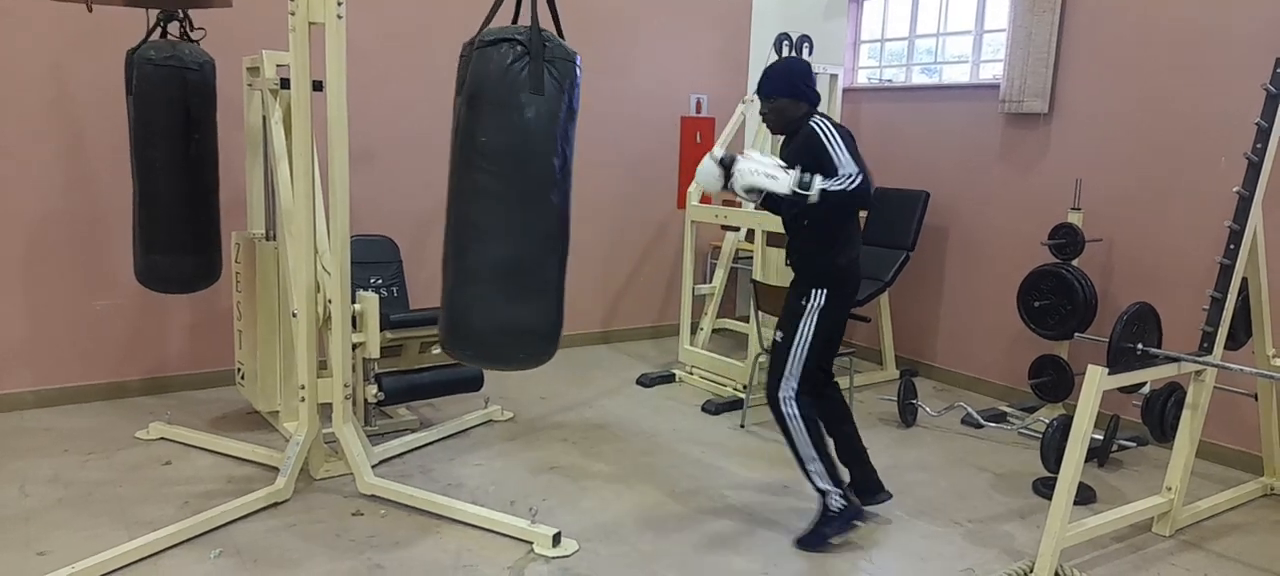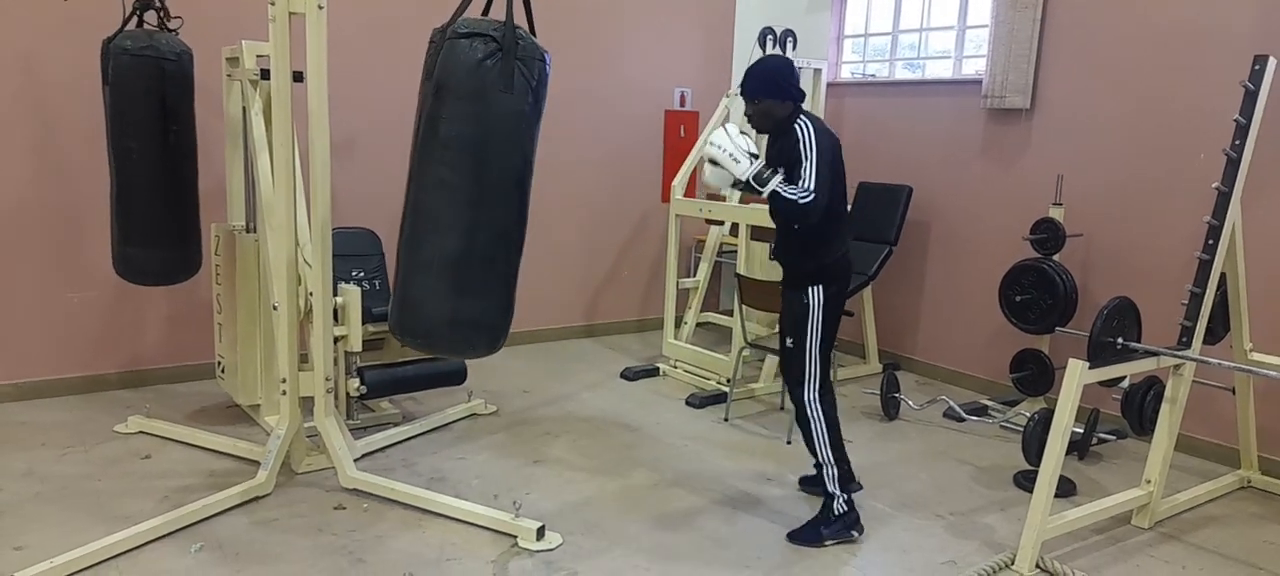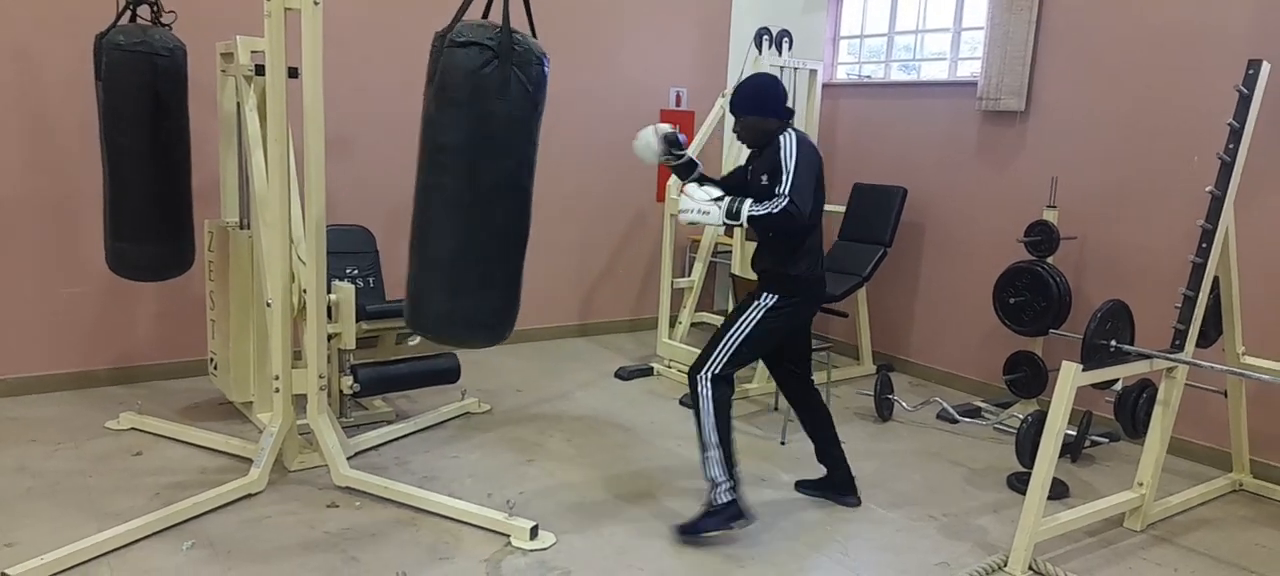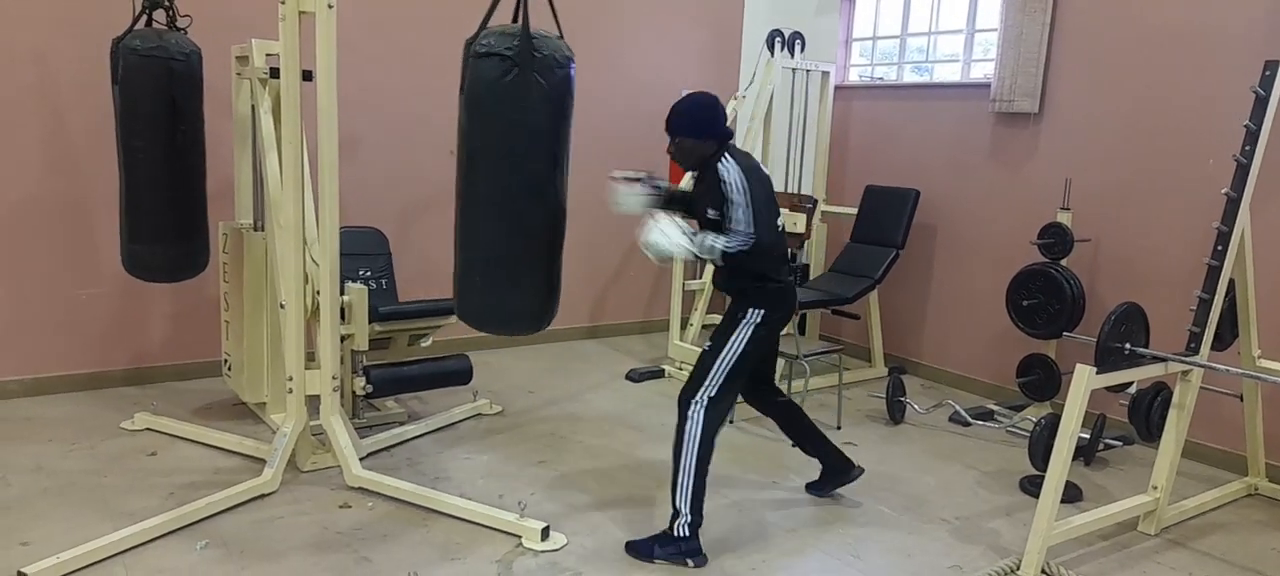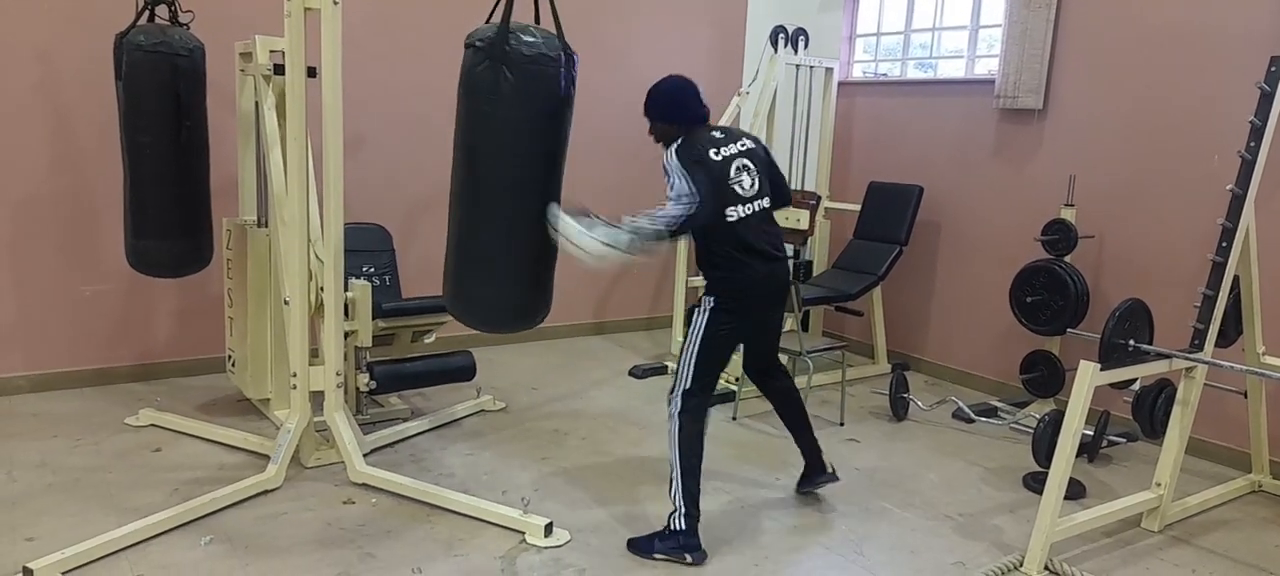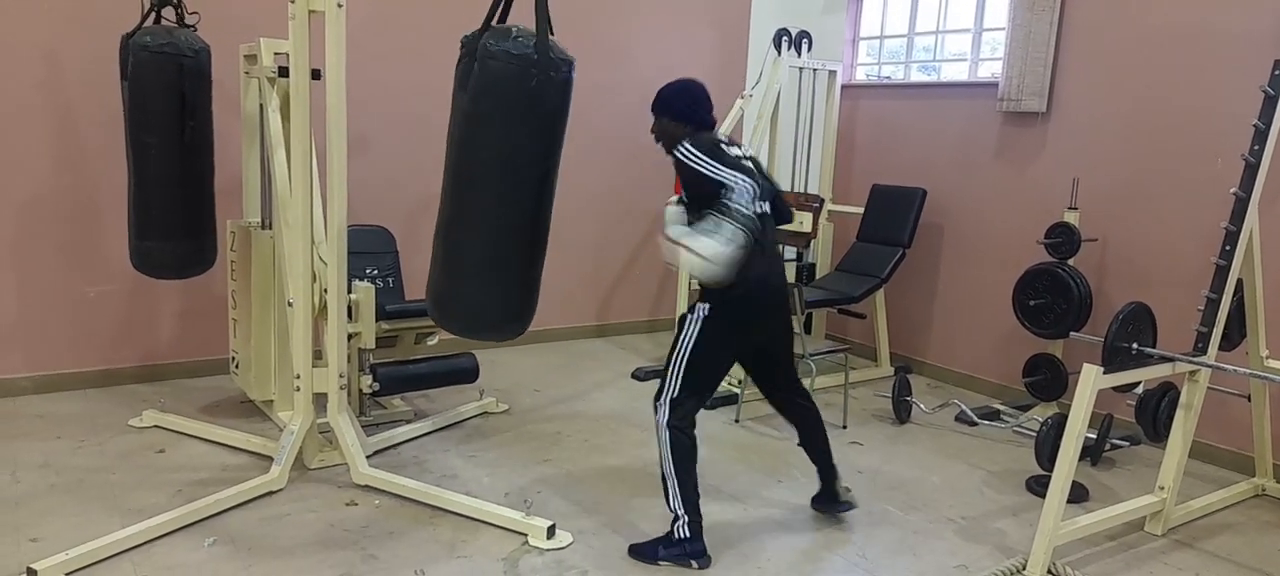
dt=0.3s
person 1, frame 1
left shoulder: (822, 133)
right shoulder: (795, 141)
left elbow: (857, 188)
right elbow: (780, 205)
left wrist: (787, 182)
right wrist: (737, 178)
left hip: (826, 282)
right hip: (818, 277)
left knee: (785, 392)
right knee: (815, 381)
left ankle: (838, 505)
right ankle: (864, 483)
person 1, frame 2
left shoulder: (810, 135)
right shoulder: (785, 136)
left elbow: (807, 205)
left wrist: (749, 170)
right wrist: (744, 164)
left hip: (819, 279)
right hip: (806, 274)
left knee: (806, 391)
right knee: (806, 378)
left ankle: (841, 510)
right ankle: (836, 474)
person 1, frame 3
left shoulder: (791, 146)
right shoulder: (767, 150)
left elbow: (790, 213)
right elbow: (727, 191)
left wrist: (724, 208)
right wrist: (680, 159)
left hip: (786, 289)
right hip: (794, 286)
left knee: (708, 378)
right knee: (796, 381)
left ankle: (725, 500)
right ankle: (840, 480)
person 1, frame 4
left shoulder: (730, 169)
right shoulder: (712, 169)
left elbow: (745, 241)
right elbow: (693, 209)
left wrist: (685, 242)
right wrist: (656, 195)
left hip: (758, 304)
right hip: (747, 297)
left knee: (699, 402)
right knee: (758, 390)
left ankle: (684, 535)
right ankle: (838, 466)
person 1, frame 5
left shoulder: (682, 155)
right shoulder: (747, 143)
left elbow: (686, 214)
right elbow: (781, 195)
left wrist: (617, 234)
left hip: (733, 294)
right hip: (772, 279)
left knee: (688, 400)
right knee: (767, 368)
left ankle: (683, 532)
right ankle: (815, 464)
person 1, frame 6
left shoulder: (691, 153)
right shoulder: (732, 152)
left elbow: (743, 190)
right elbow: (779, 211)
left wrist: (714, 236)
left hip: (726, 302)
right hip: (767, 291)
left knee: (673, 408)
right knee: (786, 388)
left ankle: (686, 537)
right ankle: (833, 487)
